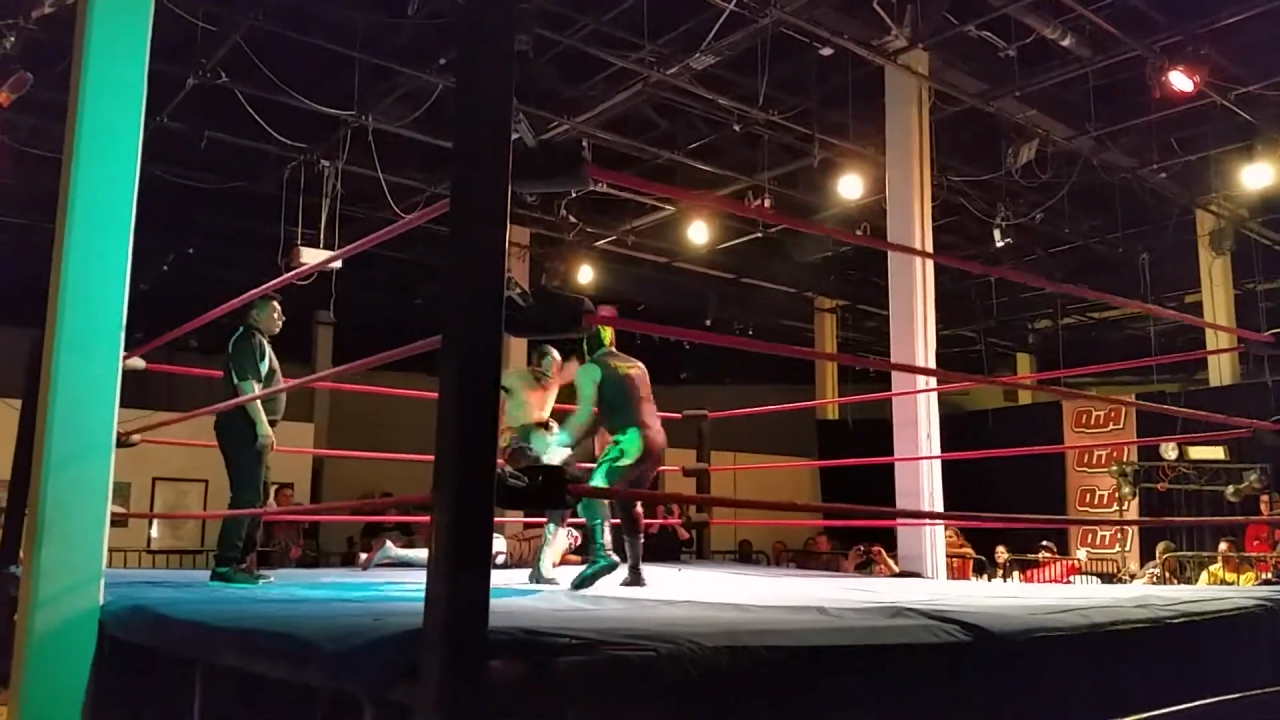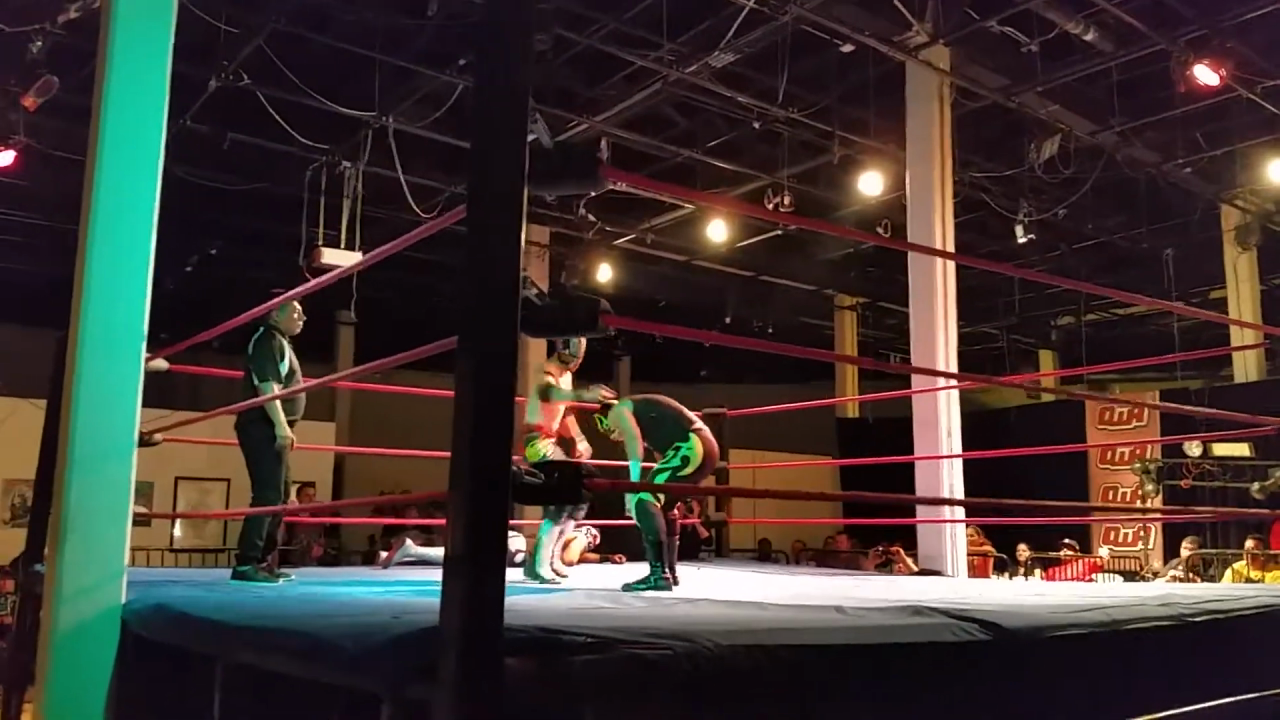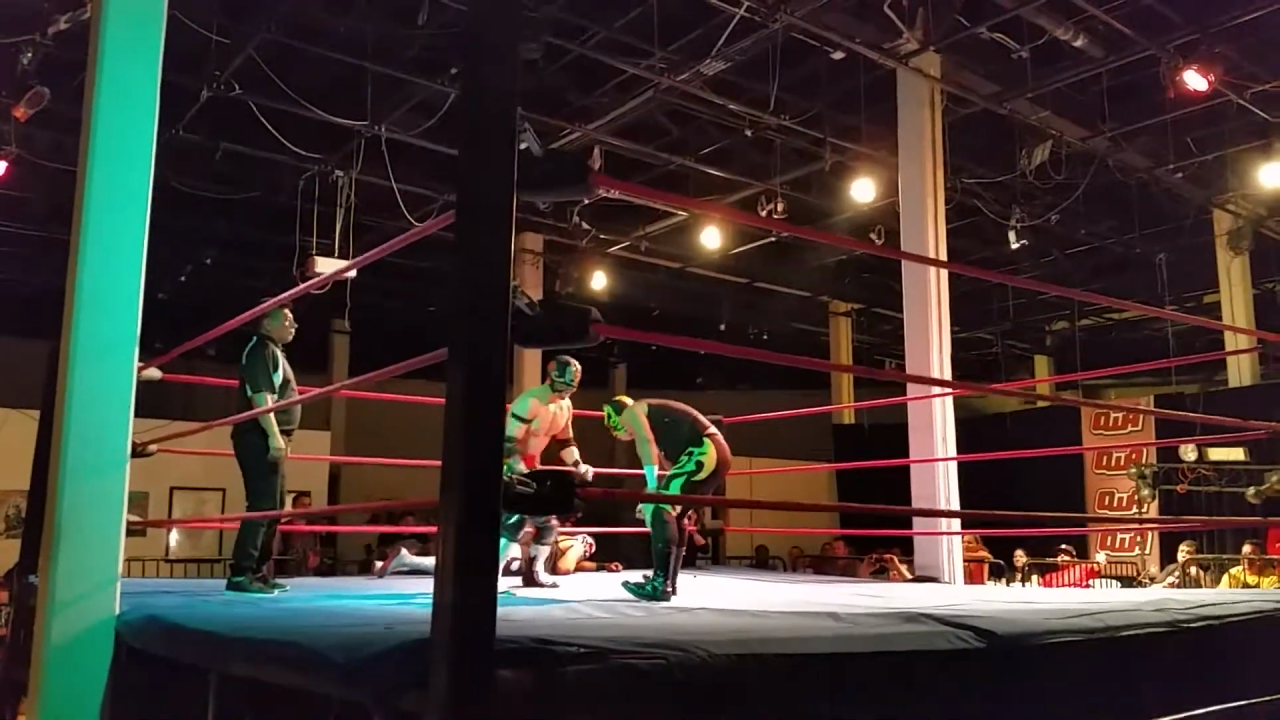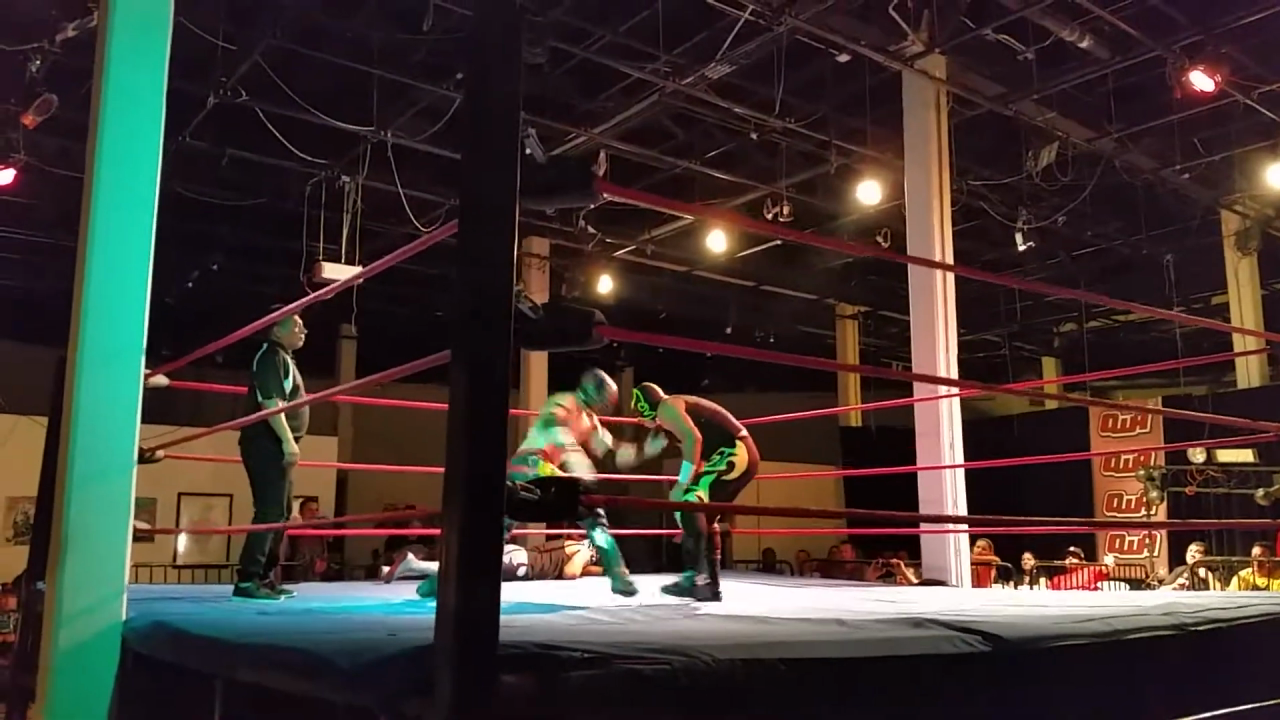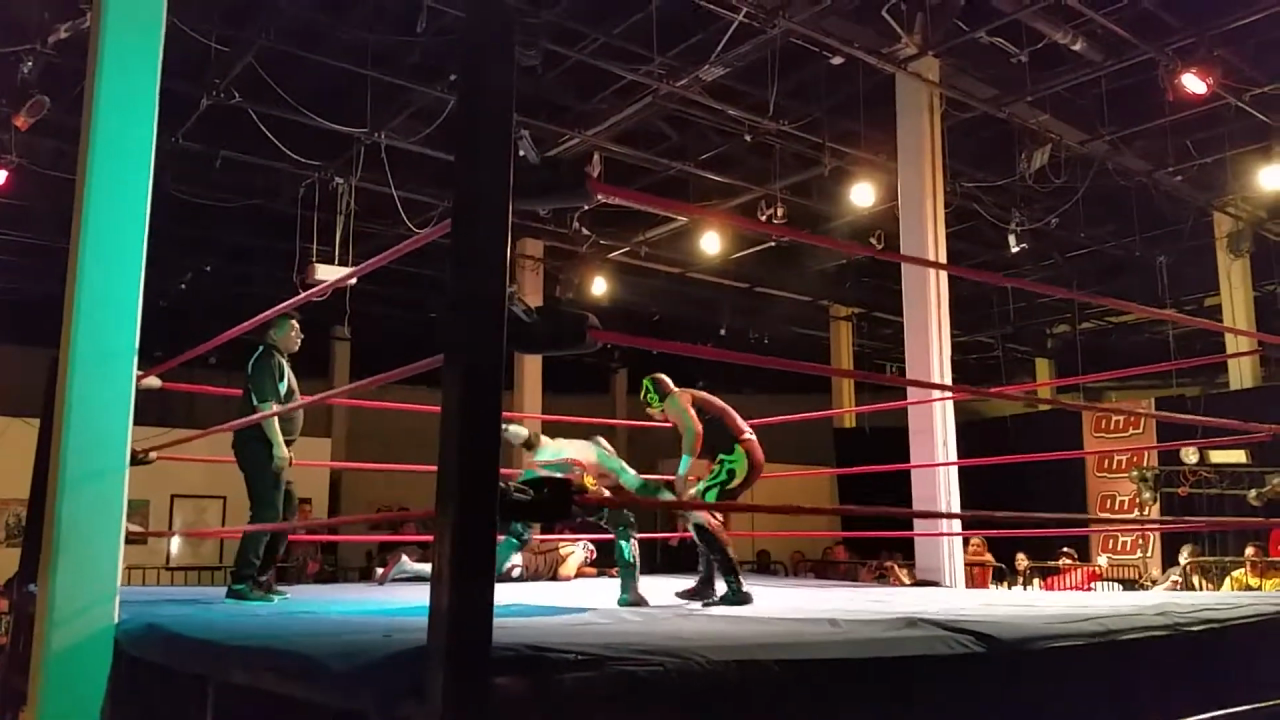
dt=0.4s
person 1, frame 1
left shoulder: (260, 343)
right shoulder: (247, 340)
right elbow: (246, 385)
left wrist: (265, 427)
right wrist: (262, 424)
left hip: (251, 430)
right hip: (243, 429)
left knee: (256, 496)
right knee: (246, 495)
left ankle: (240, 562)
right ankle: (225, 565)
person 1, frame 2
left shoulder: (281, 343)
right shoulder: (267, 340)
right elbow: (266, 386)
left wrist: (286, 428)
right wrist: (281, 425)
left hip: (272, 431)
right hip: (264, 429)
left knee: (278, 496)
right knee: (267, 496)
left ankle: (262, 562)
right ankle: (246, 564)
person 1, frame 3
left shoulder: (274, 353)
right shoulder: (260, 350)
right elbow: (260, 397)
left wrist: (280, 439)
right wrist: (274, 436)
left hip: (269, 440)
right hip: (260, 439)
left knee: (273, 505)
right knee: (262, 504)
left ankle: (257, 572)
right ankle: (240, 575)
person 1, frame 4
left shoulder: (284, 358)
right shoulder: (271, 356)
right elbow: (270, 403)
left wrist: (288, 443)
right wrist: (288, 441)
left hip: (275, 446)
right hip: (268, 444)
left knee: (279, 512)
right knee: (270, 511)
left ankle: (263, 577)
right ankle: (247, 580)
person 1, frame 5
left shoulder: (279, 362)
right shoulder: (267, 360)
right elbow: (265, 406)
left wrist: (284, 447)
right wrist: (279, 445)
left hip: (271, 449)
right hip: (261, 448)
left knee: (286, 511)
right knee: (267, 514)
left ankle: (261, 574)
right ankle: (240, 583)
person 2, frame 1
left shoulder: (544, 537)
right shoulder: (561, 537)
left elbow: (555, 556)
right elbow: (551, 560)
left wrist: (581, 559)
right wrist: (570, 558)
left hip: (497, 545)
right hip: (498, 549)
left ankle: (391, 552)
right ankle: (391, 552)
person 2, frame 2
left shoulder: (566, 533)
right shoulder: (580, 537)
left elbow: (579, 555)
right elbow: (568, 559)
left wrist: (606, 557)
left hip: (514, 541)
right hip: (517, 547)
left ankle: (410, 550)
right ankle: (411, 549)
person 2, frame 3
left shoulder: (563, 541)
right shoulder: (577, 545)
left elbow: (576, 563)
right elbow: (564, 568)
left wrist: (603, 566)
left ankle: (407, 559)
right ankle: (406, 559)
person 2, frame 4
left shoulder: (566, 547)
right shoulder: (583, 550)
left elbow: (581, 569)
right elbow: (570, 573)
left wrist: (604, 570)
left hip: (514, 555)
right hip: (519, 562)
left ankle: (414, 563)
right ankle: (413, 564)
person 2, frame 5
left shoulder: (563, 547)
right shoulder: (578, 551)
left elbow: (576, 569)
right elbow: (564, 574)
left wrist: (602, 572)
left hip: (509, 557)
right hip: (514, 562)
left ankle: (407, 565)
right ankle: (408, 566)
person 3, frame 1
left shoulder: (554, 378)
right shoulder: (515, 377)
right elbow: (500, 403)
left hip: (537, 452)
right hip: (515, 442)
right knee: (545, 430)
left ankle: (541, 568)
person 3, frame 2
left shoulder: (566, 375)
right shoulder: (549, 370)
right elbow: (545, 393)
left wrist: (579, 440)
right wrist: (583, 393)
left hip: (549, 441)
right hip: (537, 440)
left ankle: (551, 558)
right ankle: (538, 564)
person 3, frame 3
left shoulder: (565, 406)
right shoulder: (530, 401)
left elbow: (566, 442)
right elbow: (508, 443)
left wrist: (579, 465)
right wrist: (526, 476)
left hip: (529, 466)
right hip: (511, 464)
left knee: (547, 523)
right knee: (518, 516)
left ankle: (535, 572)
person 3, frame 4
left shoulder: (588, 419)
right shoulder: (563, 403)
left elbow: (613, 451)
right elbow: (549, 423)
left wrist: (651, 446)
right wrist: (570, 450)
left hip: (515, 472)
right hip: (535, 466)
right knee: (592, 517)
right ankle: (618, 577)
person 3, frame 5
left shoulder: (553, 445)
right shoulder: (604, 455)
left elbow: (527, 438)
right elbow: (643, 486)
left hip: (532, 478)
right hip: (569, 479)
left knee: (517, 536)
right knee: (625, 525)
right ankle: (630, 592)
person 4, frame 1
left shoulder: (591, 369)
right shoulder: (637, 366)
left elbow: (584, 413)
left wrist: (562, 439)
left hip: (631, 441)
right hip: (655, 441)
left knee: (592, 493)
right knee: (629, 502)
left ankle: (601, 552)
right ankle: (635, 570)
person 4, frame 2
left shoulder: (617, 411)
right shoulder: (644, 412)
left elbow: (632, 437)
right elbow: (664, 458)
left wrist: (634, 484)
left hip: (692, 446)
right hip: (706, 446)
left knee: (642, 500)
right knee: (663, 503)
left ankle: (659, 574)
right ankle: (669, 571)
person 4, frame 3
left shoulder: (630, 412)
right shoulder: (655, 414)
left elbow: (646, 442)
right elbow: (672, 464)
left wrist: (651, 487)
left hip: (705, 451)
right hip: (718, 451)
left knee: (660, 509)
right knee: (670, 507)
left ankle: (660, 584)
right ankle: (667, 579)
person 4, frame 4
left shoulder: (667, 407)
right shoulder: (681, 407)
left elbow: (693, 438)
right elbow: (700, 456)
left wrist: (682, 483)
left hip: (735, 454)
right hip: (743, 455)
left knee: (688, 504)
right knee: (704, 512)
left ankle: (693, 577)
right ankle: (710, 584)
person 4, frame 5
left shoulder: (674, 401)
right shoulder: (693, 402)
left elbow: (694, 432)
left wrist: (681, 474)
right wrist: (700, 488)
left hip: (738, 457)
right hip: (747, 455)
left ankle: (737, 589)
right ankle: (705, 585)
